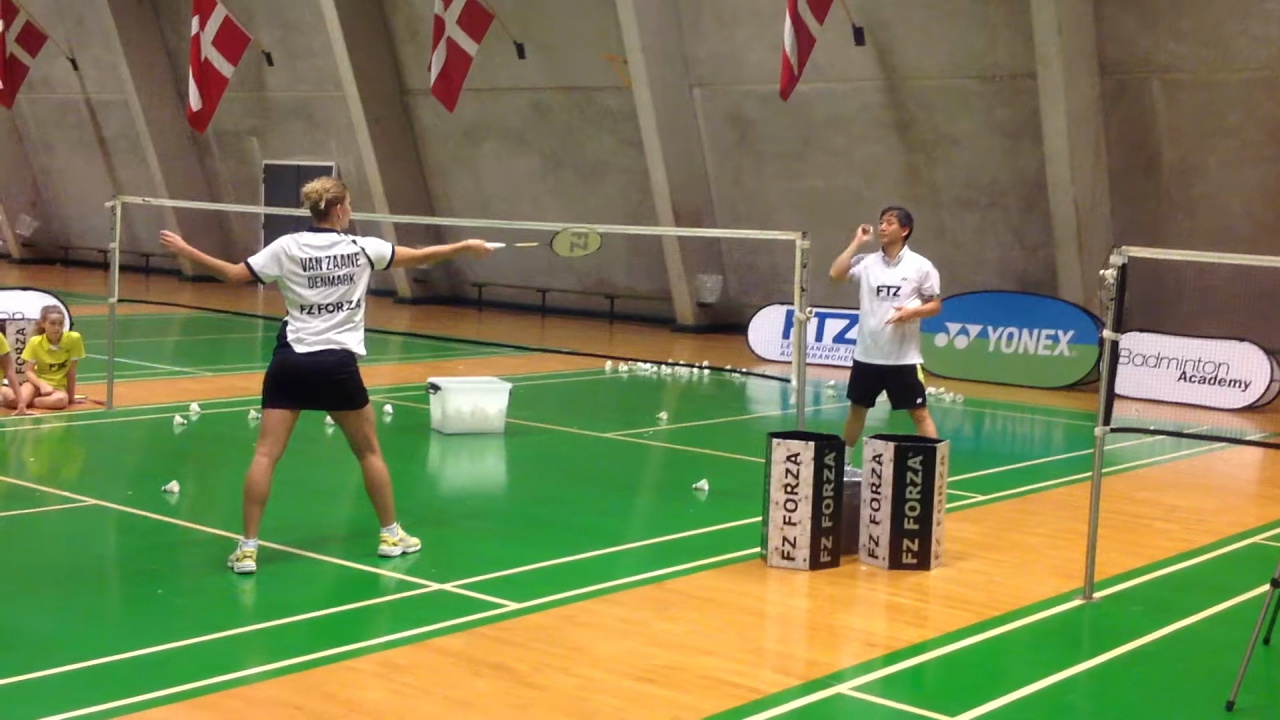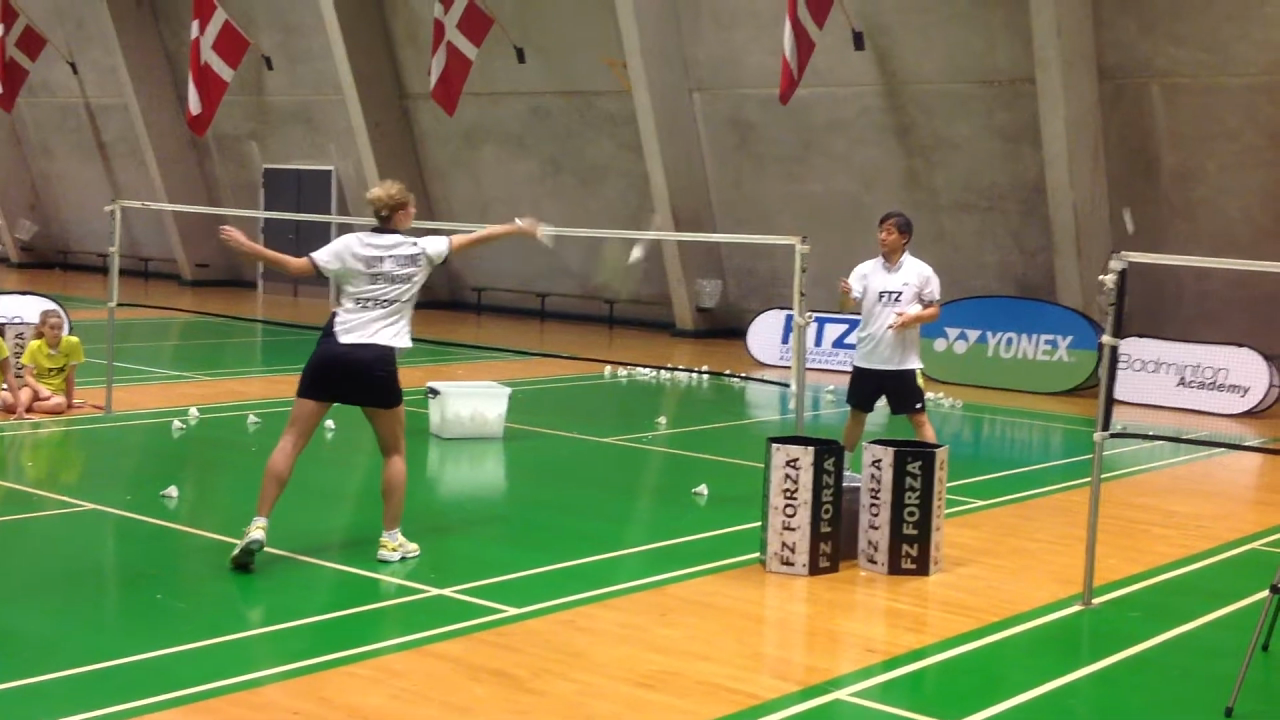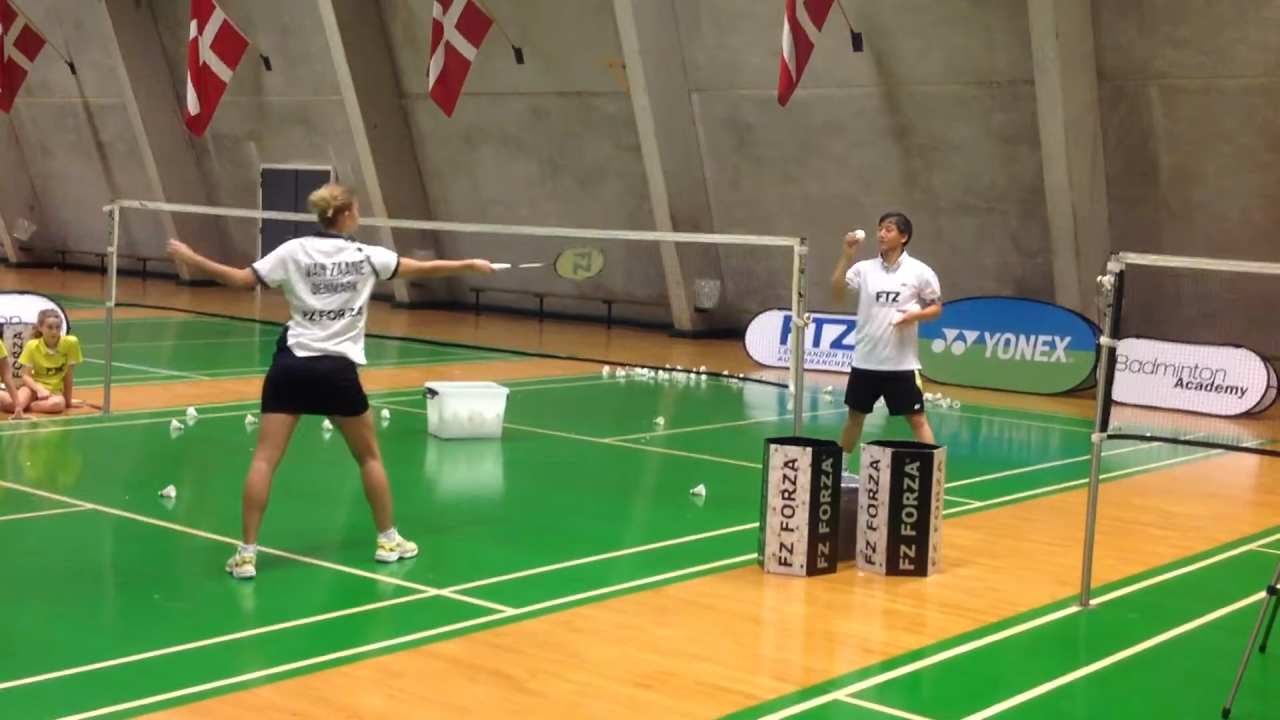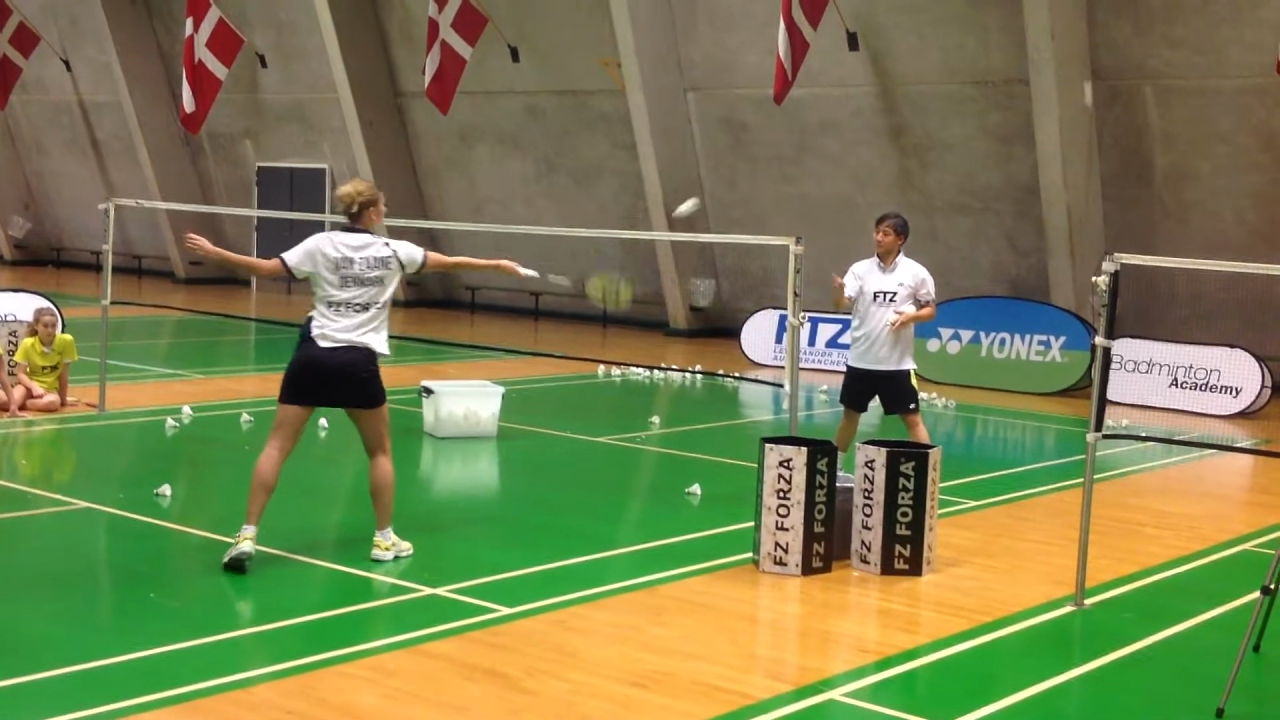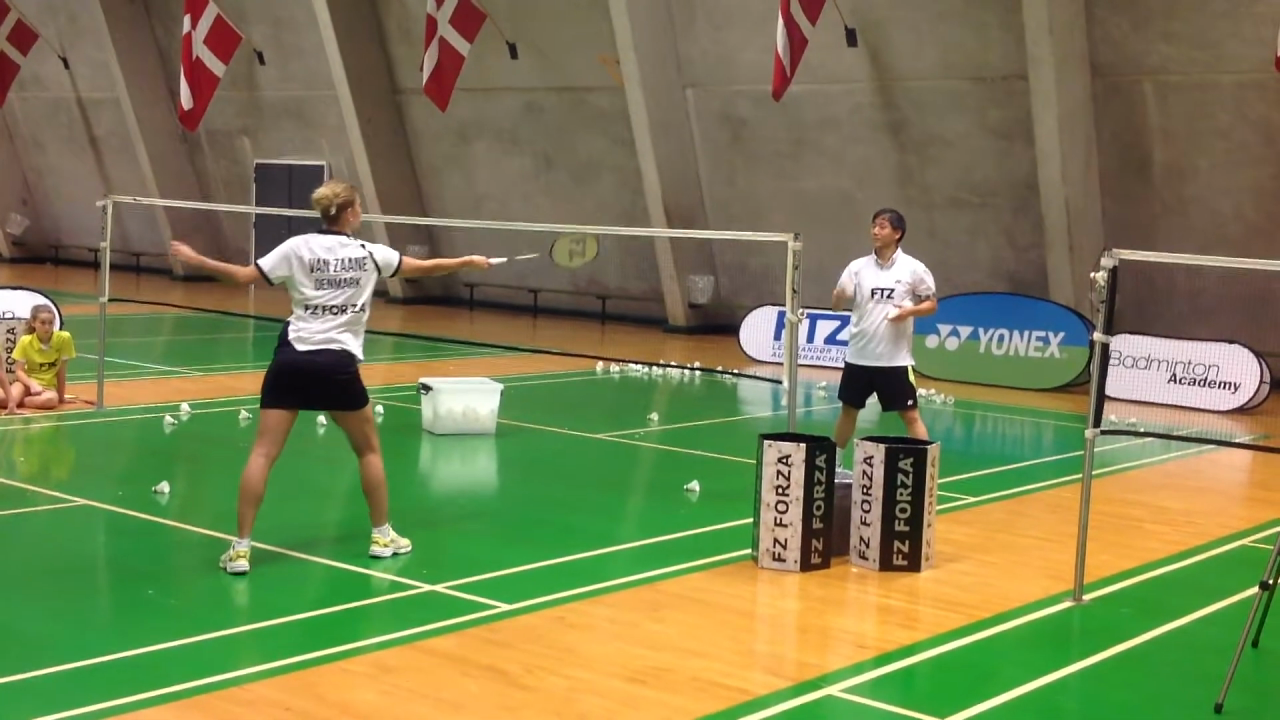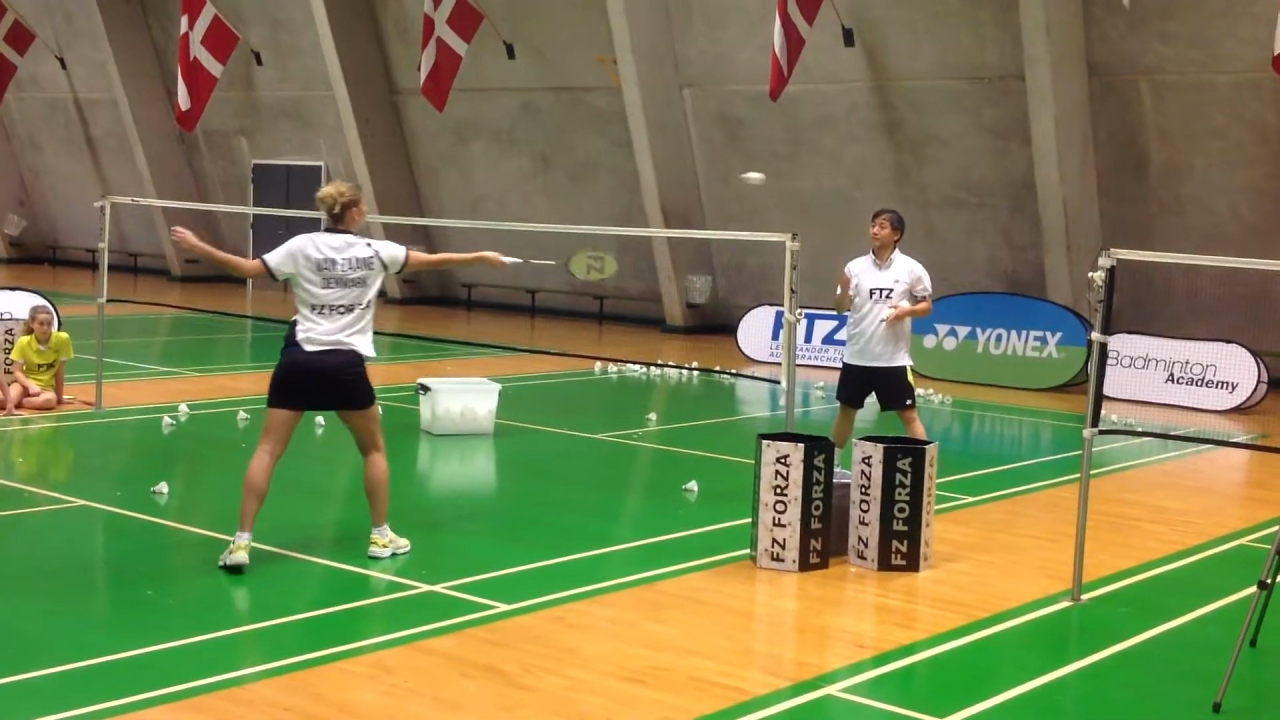
dt=0.7s
person 1, frame 1
left shoulder: (287, 247)
right shoulder: (362, 248)
left elbow: (234, 274)
right elbow: (420, 256)
left wrist: (185, 250)
right wrist: (465, 246)
left hip: (290, 363)
right hip: (337, 365)
left knee: (266, 454)
right knee: (369, 451)
left ankle: (248, 548)
right ankle: (391, 534)
person 1, frame 2
left shoulder: (351, 244)
right shoulder: (421, 249)
left elbow: (296, 267)
right elbow: (473, 238)
left wrist: (247, 247)
right wrist: (517, 227)
left hip: (331, 353)
right hip: (376, 360)
left knee: (291, 441)
right knee: (394, 452)
left ankle: (258, 527)
right ankle: (391, 540)
person 1, frame 3
left shoulder: (293, 251)
right shoulder: (367, 257)
left elbow: (240, 279)
right elbow: (424, 268)
left wrist: (192, 259)
right wrist: (469, 265)
left hip: (291, 366)
right hip: (338, 371)
left knee: (265, 459)
right knee: (369, 456)
left ankle: (247, 553)
right ankle: (389, 539)
person 1, frame 4
left shoulder: (321, 244)
right shoulder: (392, 252)
left elbow: (266, 269)
right elbow: (450, 262)
left wrist: (215, 252)
right wrist: (498, 264)
left hip: (311, 357)
right hip: (357, 362)
left knee: (276, 447)
right knee: (379, 452)
left ankle: (247, 536)
right ankle: (384, 539)
person 1, frame 5
left shoulder: (298, 247)
right shoulder: (369, 254)
left elbow: (245, 276)
right elbow: (424, 267)
left wrist: (196, 259)
right wrist: (468, 261)
left hip: (292, 361)
right hip: (338, 365)
left knee: (263, 453)
right knee: (369, 450)
left ankle: (241, 547)
right ankle: (383, 535)
person 1, frame 6
left shoulder: (302, 246)
right shoulder: (374, 252)
left elbow: (248, 269)
right elbow: (433, 260)
left wrist: (199, 246)
right wrist: (481, 257)
left hip: (299, 360)
right hip: (345, 364)
left knee: (267, 451)
right knee: (373, 450)
left ankle: (241, 543)
right ankle: (381, 536)
person 2, frame 1
left shoulder: (921, 266)
right shoulder: (866, 262)
left elbow: (936, 305)
right elbow: (835, 275)
left wrist: (912, 311)
right wrist: (857, 243)
left hip: (904, 357)
right hip: (867, 354)
left knee: (919, 413)
right knee: (857, 409)
right ankle: (843, 463)
person 2, frame 2
left shoulder: (922, 272)
right shoulder: (865, 269)
left elbow: (934, 310)
right elbow: (846, 307)
left wrist: (914, 316)
right wrist: (845, 294)
left hip: (904, 362)
right hip: (867, 359)
left knee: (919, 418)
right knee: (857, 413)
right ankle: (843, 467)
person 2, frame 3
left shoulder: (920, 272)
right shoulder: (864, 269)
left elbow: (936, 308)
right elbow: (836, 294)
left wrist: (915, 314)
right wrist: (847, 254)
left hip: (902, 363)
right hip: (865, 360)
left knee: (917, 418)
right knee: (855, 415)
person 2, frame 4
left shoulder: (916, 273)
right shoulder: (860, 269)
left elbow: (930, 309)
right elbow: (842, 305)
left wrist: (911, 316)
right wrist: (838, 291)
left hip: (898, 362)
right hip: (860, 360)
left knee: (912, 418)
right knee: (850, 414)
right ankle: (835, 468)
person 2, frame 5
left shoulder: (914, 268)
right shoulder: (858, 266)
left elbow: (931, 304)
right elbow: (837, 303)
left wrist: (911, 310)
right wrist: (840, 296)
left hip: (895, 358)
right hip: (859, 356)
left knee: (910, 415)
right knee: (848, 410)
right ankle: (834, 465)
person 2, frame 6
left shoulder: (912, 269)
right shoulder: (856, 266)
left elbow: (927, 305)
right elbow: (840, 307)
left wrist: (907, 310)
right wrist: (844, 291)
left hip: (894, 359)
right hip: (857, 356)
left knee: (909, 415)
right knee: (846, 410)
right ankle: (832, 465)
